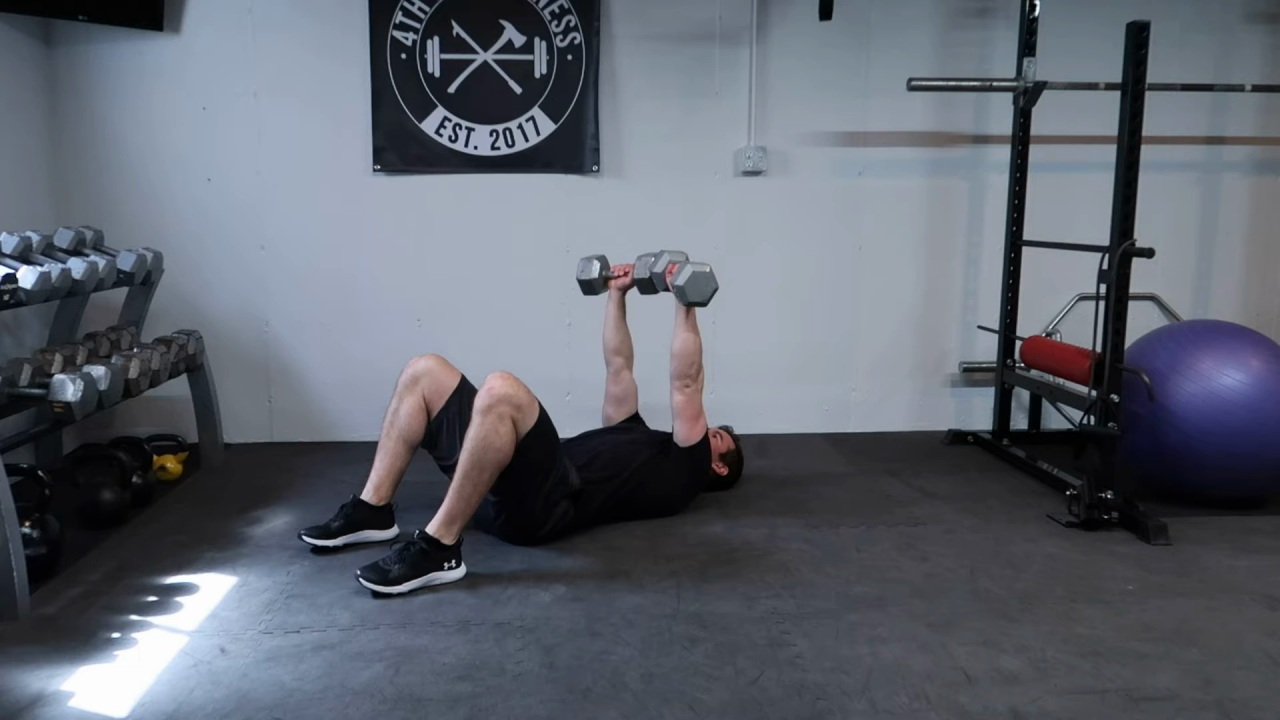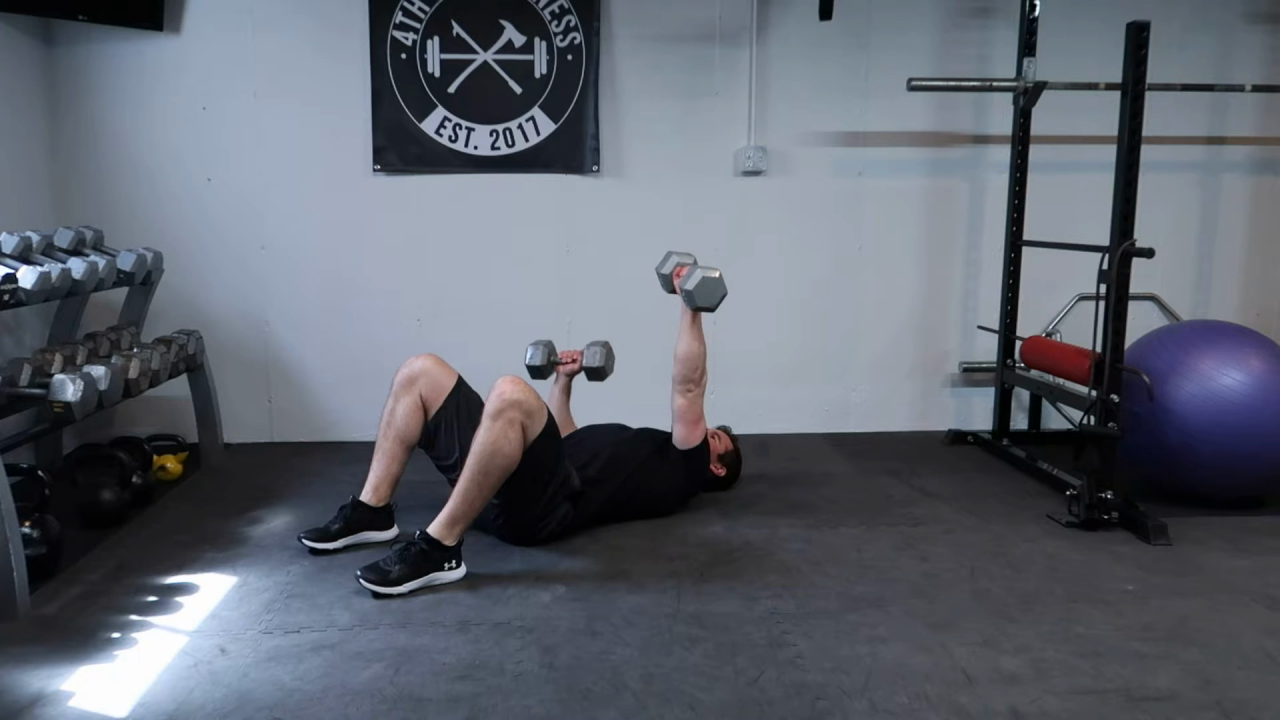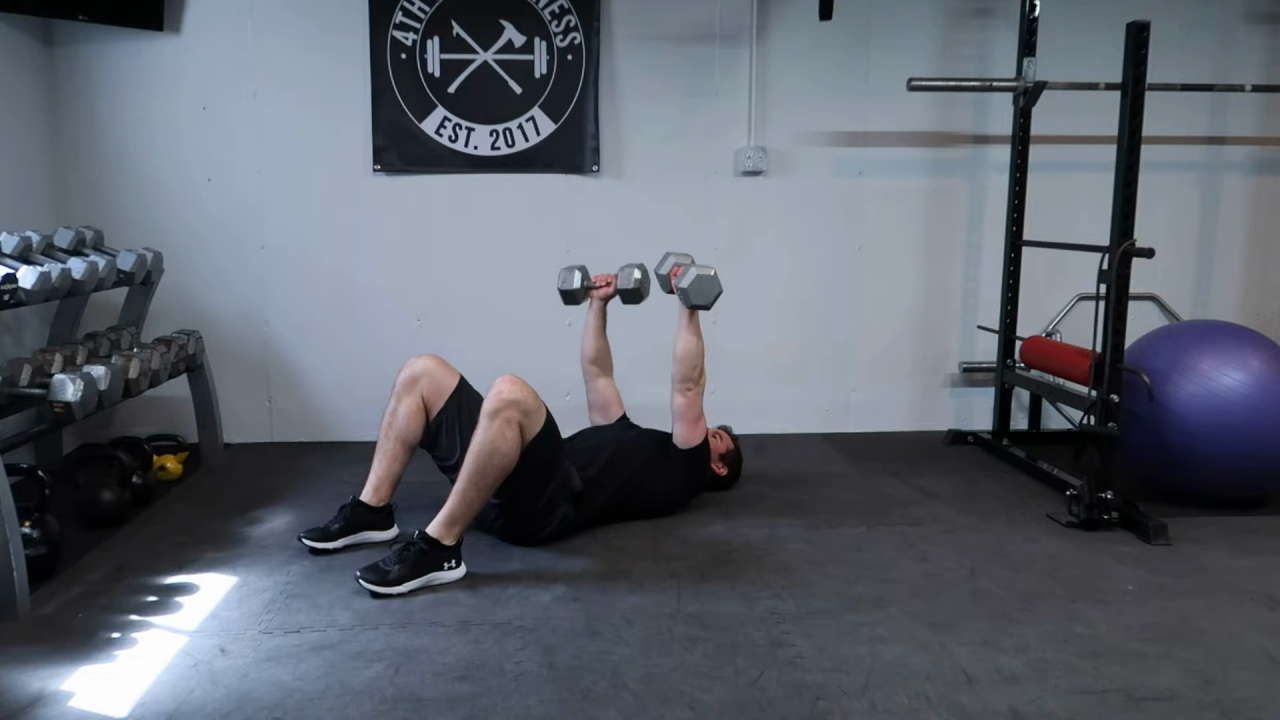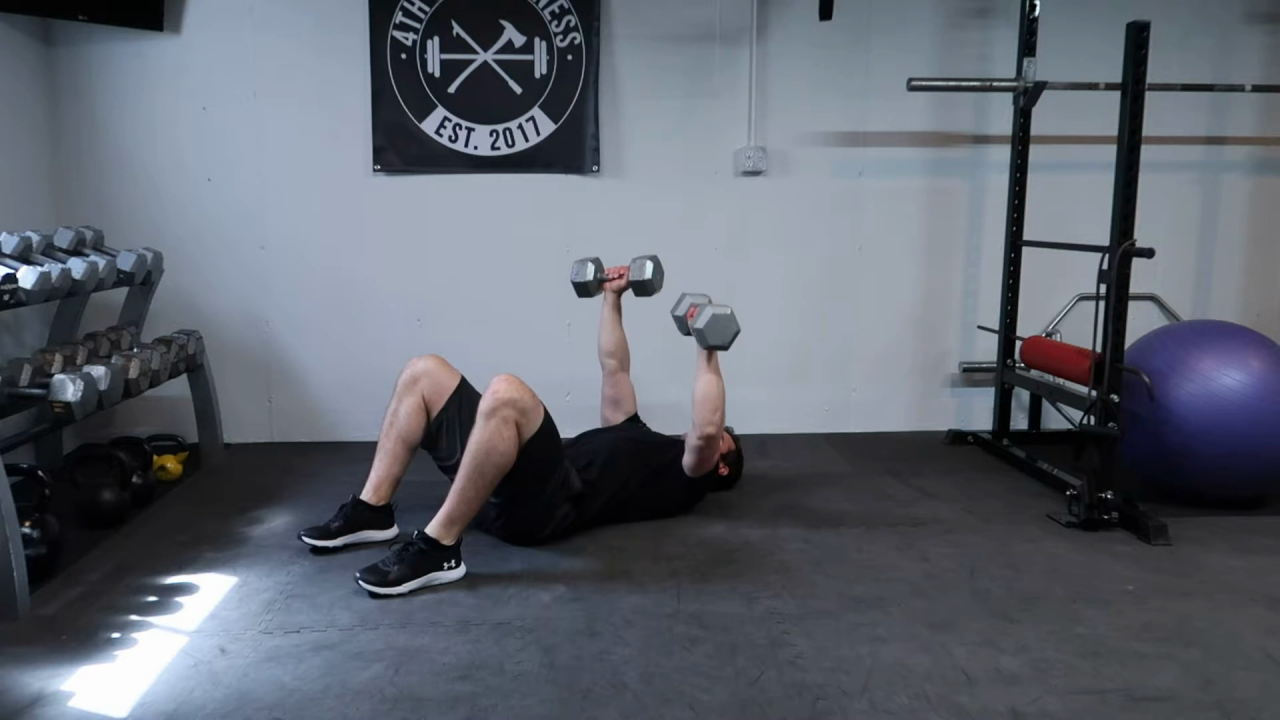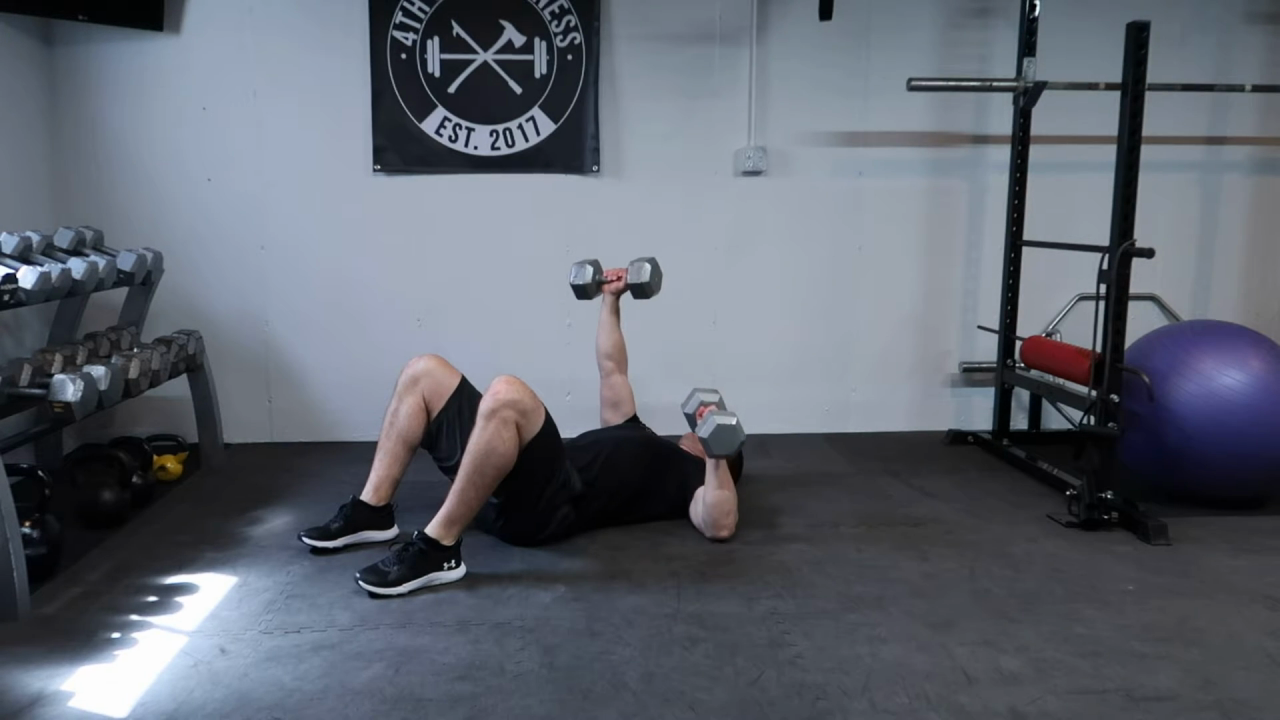
dt=1s
person 1, frame 1
left shoulder: (683, 470)
right shoulder: (640, 440)
left elbow: (686, 385)
right elbow: (620, 368)
left wrist: (685, 306)
right wrist: (616, 297)
left hip: (544, 500)
right hip: (504, 488)
left knee: (501, 389)
right knee: (425, 371)
left ankle: (438, 546)
right ankle: (372, 509)
person 1, frame 2
left shoulder: (682, 470)
right shoulder: (641, 447)
left elbow: (688, 389)
right elbow: (561, 439)
left wrist: (691, 308)
right wrist: (563, 382)
left hip: (543, 502)
right hip: (500, 488)
left knee: (511, 393)
right knee: (421, 371)
left ankle: (438, 547)
right ankle: (371, 510)
person 1, frame 3
left shoulder: (685, 469)
right shoulder: (635, 440)
left elbow: (687, 388)
right elbow: (597, 374)
left wrist: (689, 308)
right wrist: (598, 307)
left hip: (546, 502)
right hip: (501, 487)
left knee: (508, 392)
right knee: (424, 371)
left ankle: (438, 546)
right ankle: (371, 510)
person 1, frame 4
left shoulder: (687, 476)
right shoulder: (639, 437)
left elbow: (705, 429)
right elbow: (614, 370)
left wrist: (707, 354)
right wrist: (612, 299)
left hip: (545, 502)
right hip: (502, 487)
left knee: (505, 392)
right knee: (425, 371)
left ankle: (437, 546)
right ankle: (371, 509)
person 1, frame 5
left shoulder: (690, 474)
right shoulder: (638, 437)
left elbow: (719, 526)
right elbow: (612, 371)
left wrist: (716, 455)
right wrist: (610, 301)
left hip: (545, 503)
right hip: (501, 488)
left knee: (506, 394)
right knee: (425, 371)
left ankle: (437, 546)
right ankle: (372, 510)
